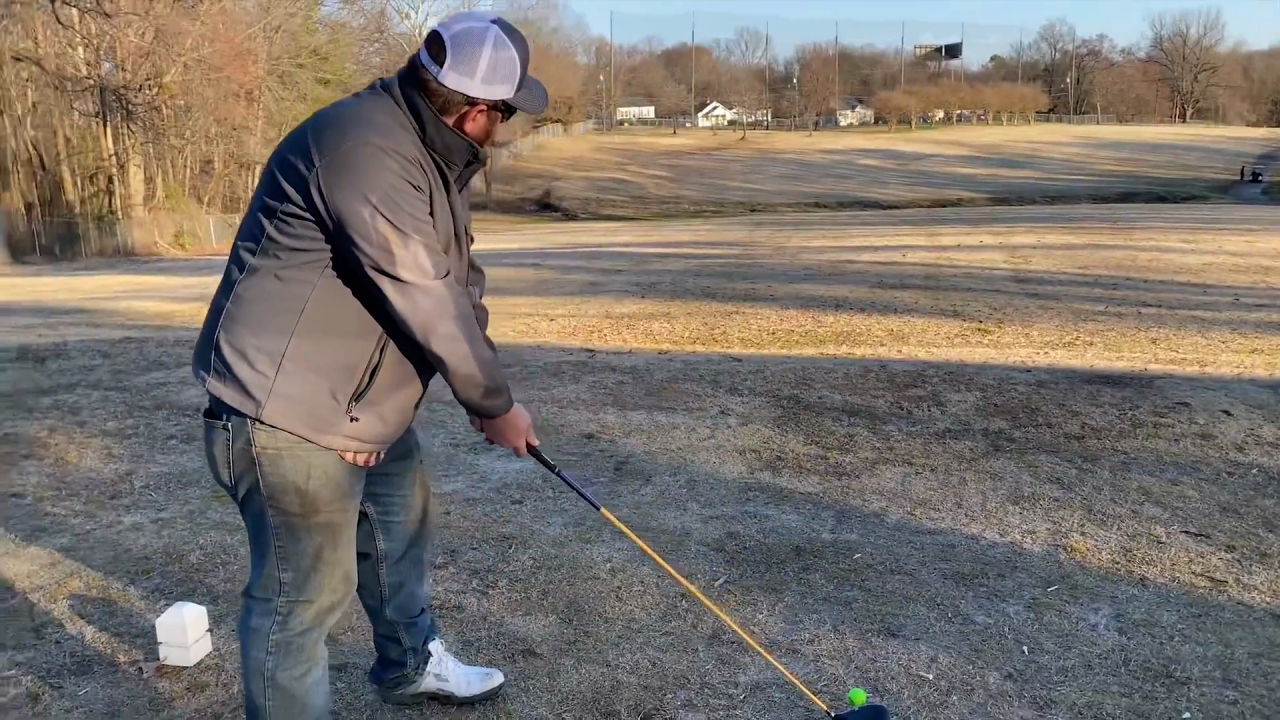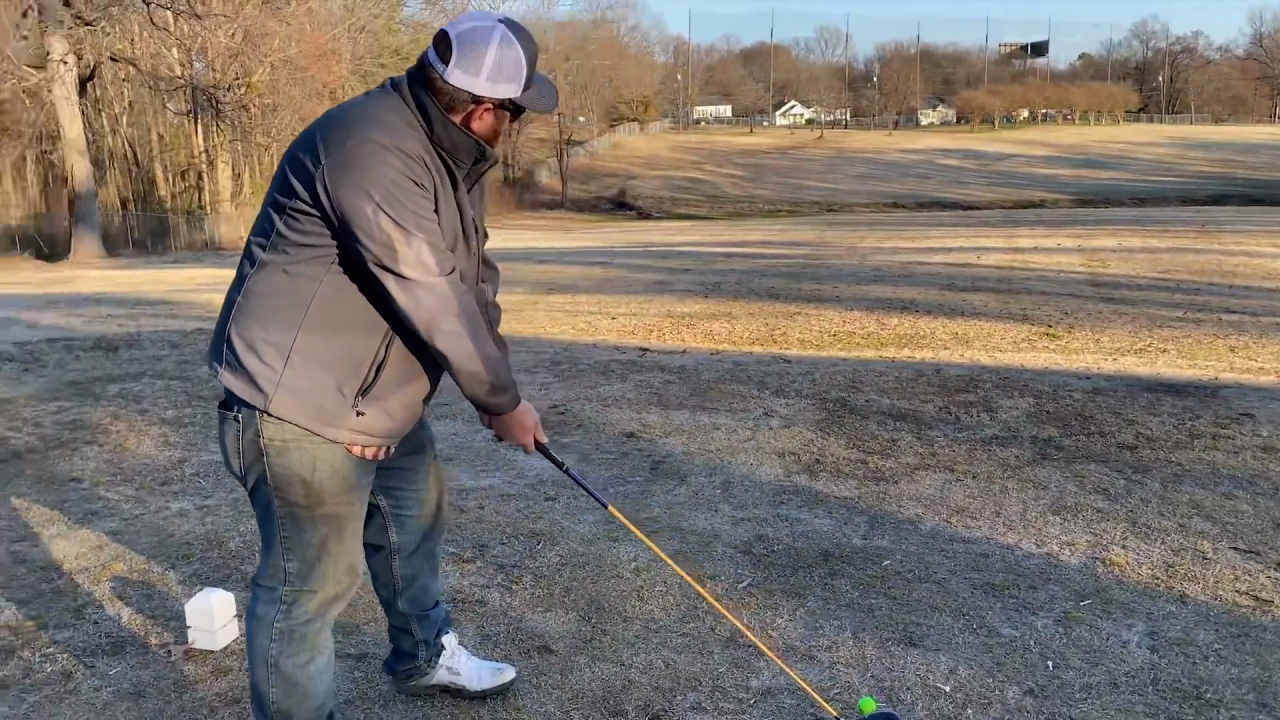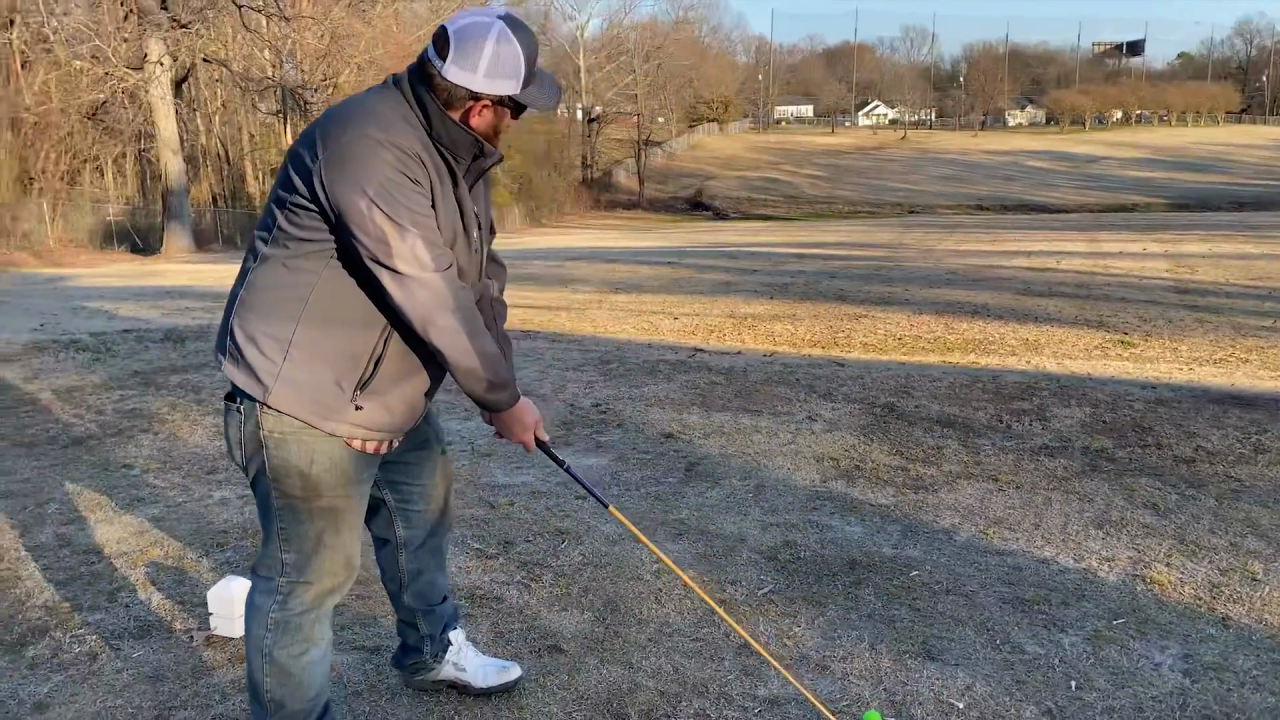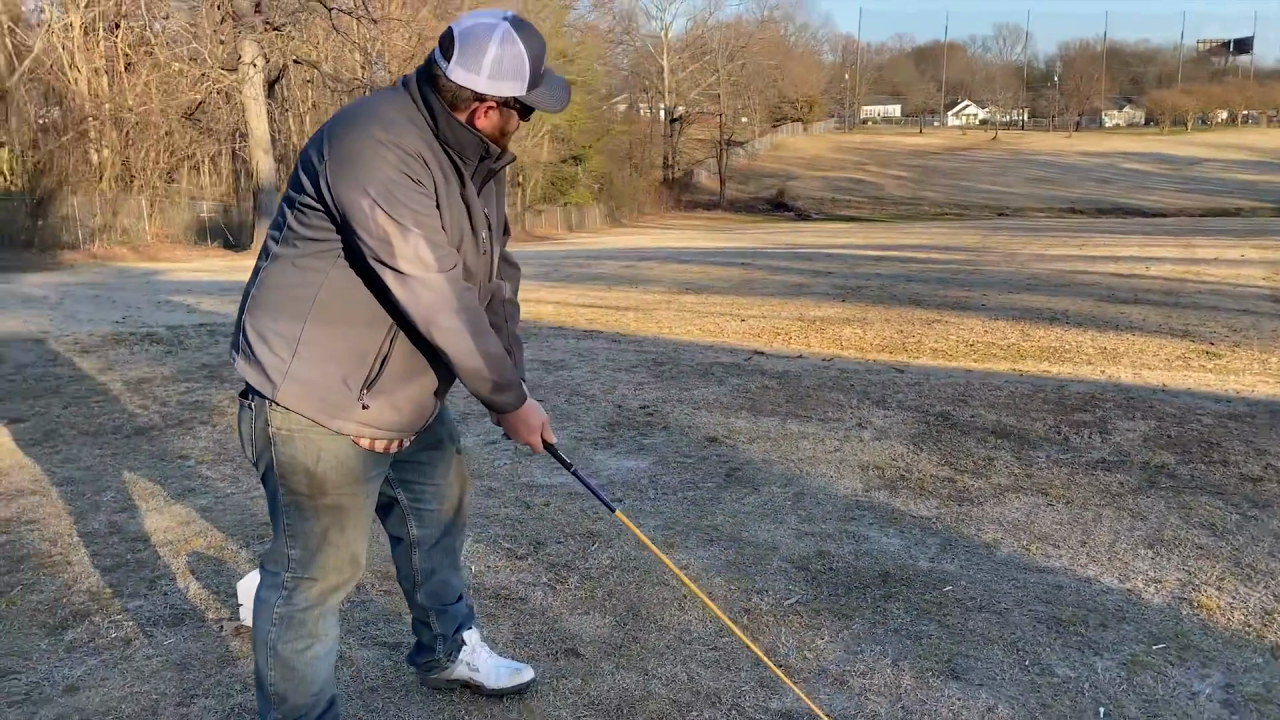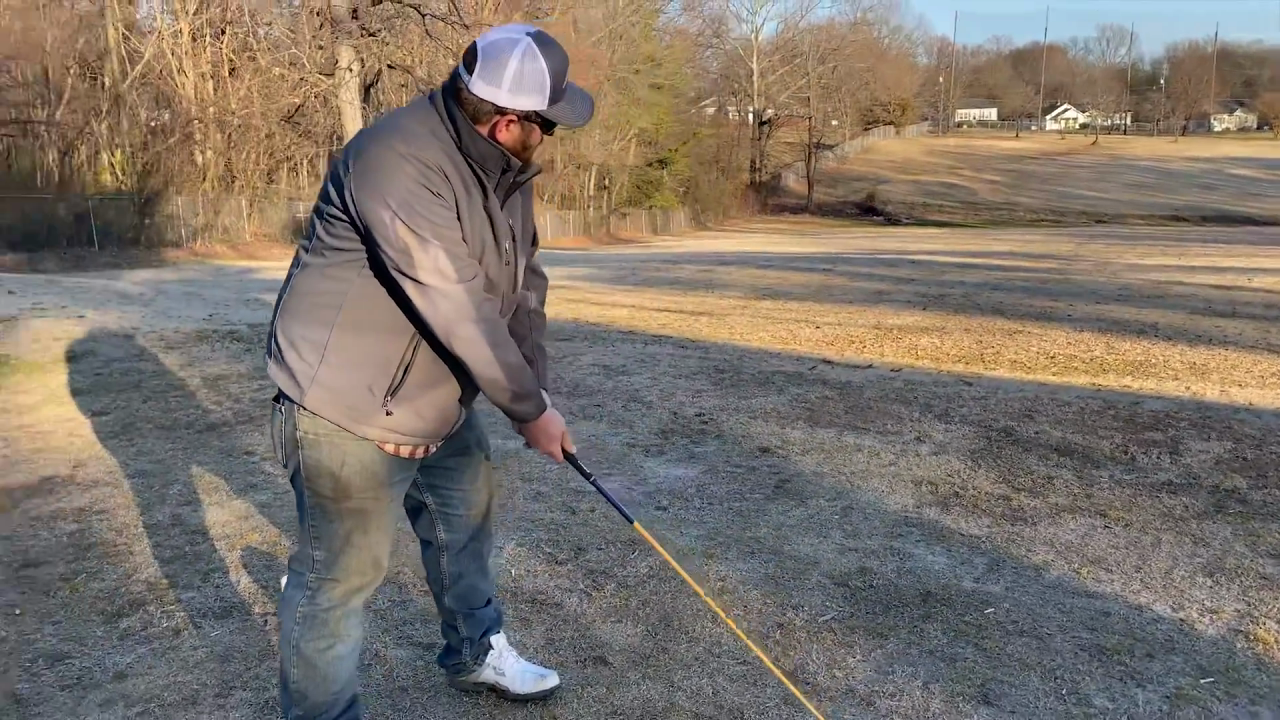
dt=0.3s
person 1, frame 1
left shoulder: (429, 148)
right shoulder: (366, 149)
left elbow: (459, 283)
right elbow: (426, 304)
left wrist: (486, 392)
right wrist: (495, 404)
left hip: (364, 403)
right hip: (290, 413)
left knee: (399, 530)
right knee: (302, 594)
person 1, frame 2
left shoulder: (444, 148)
right shoulder: (372, 148)
left elbow: (472, 277)
right elbow: (431, 302)
left wrist: (496, 387)
right wrist: (503, 400)
left hip: (379, 397)
right hip: (303, 408)
left knee: (413, 522)
right knee: (308, 585)
left ankle: (424, 656)
person 1, frame 3
left shoulder: (456, 147)
right shoulder: (370, 145)
left elbow: (479, 272)
right elbow: (431, 299)
left wrist: (499, 379)
right wrist: (503, 398)
left hip: (391, 393)
right hip: (308, 402)
left knee: (420, 518)
right knee: (308, 577)
left ankle: (431, 651)
person 1, frame 4
left shoulder: (472, 151)
right shoulder: (376, 147)
left elbow: (494, 271)
right elbow: (436, 299)
left wrist: (510, 376)
right wrist: (509, 399)
left hip: (407, 393)
right hip: (320, 402)
left knee: (436, 515)
right knee: (316, 572)
left ankle: (447, 649)
person 1, frame 5
left shoulder: (504, 165)
right shoulder: (400, 161)
left elbow: (522, 279)
right elbow: (460, 313)
left wrist: (535, 386)
right wrist: (530, 409)
left hip: (439, 400)
right hip: (350, 408)
left knee: (465, 520)
right knee: (342, 572)
left ankle: (476, 653)
